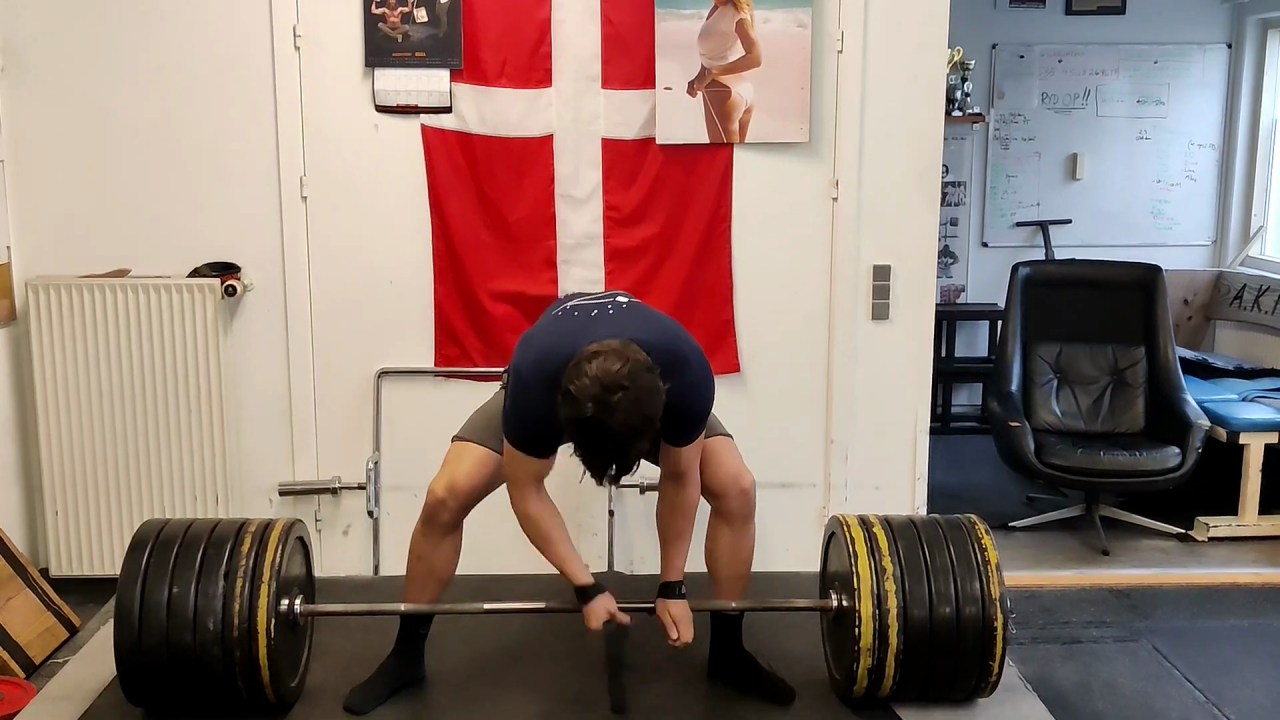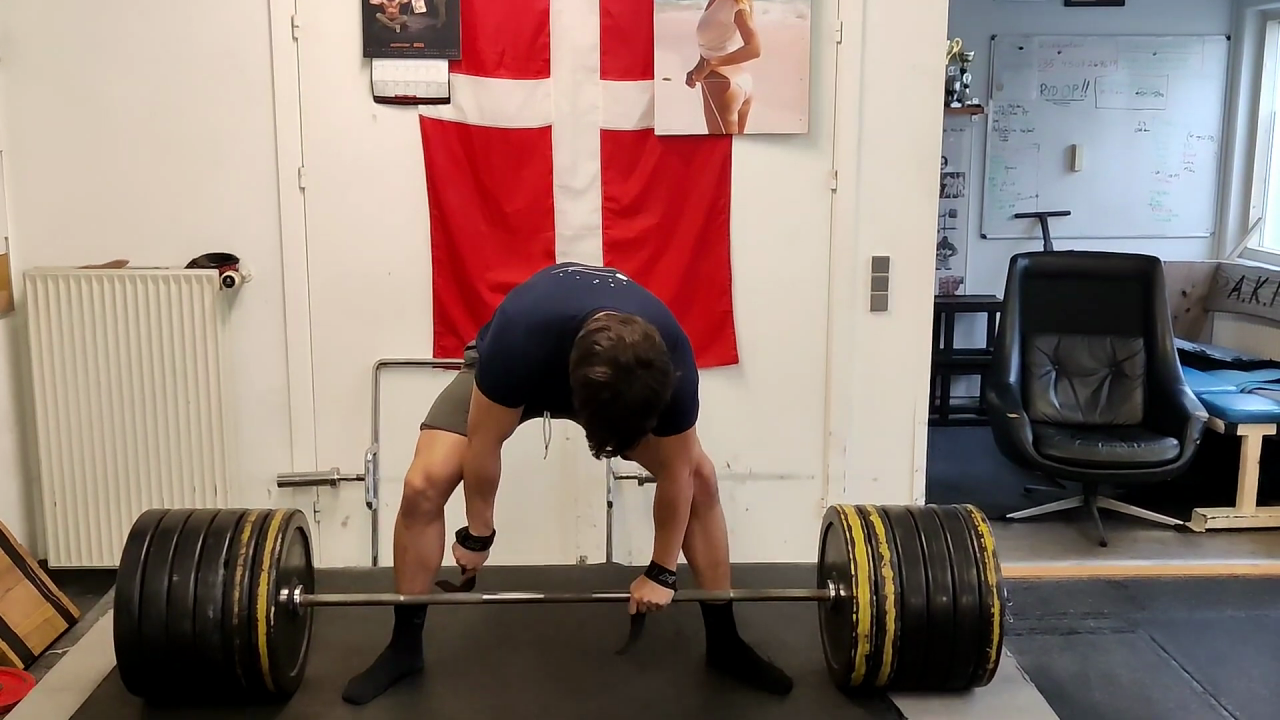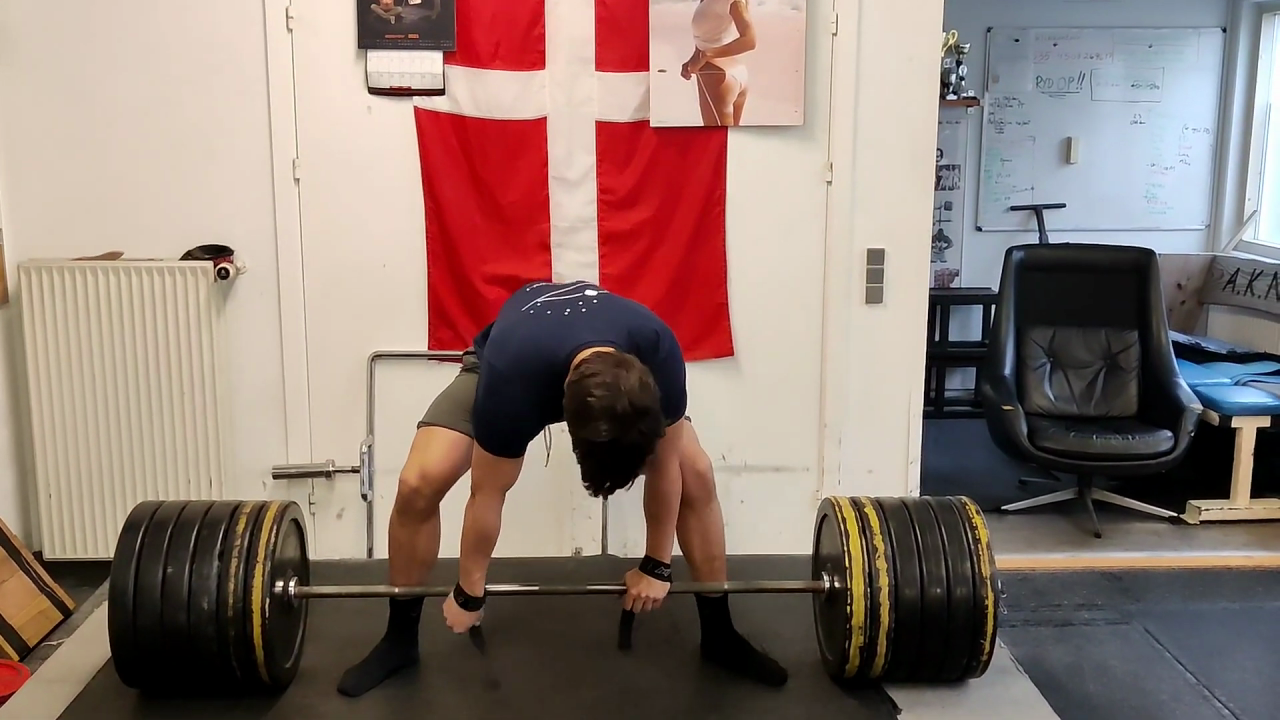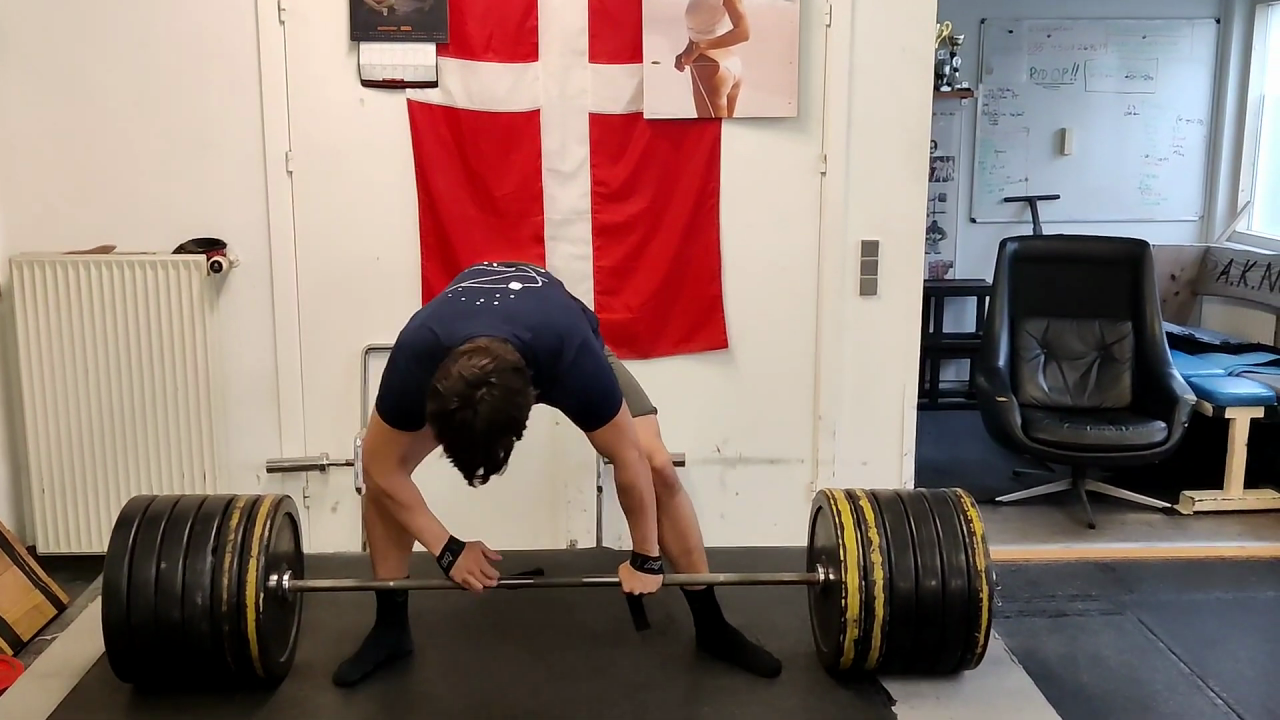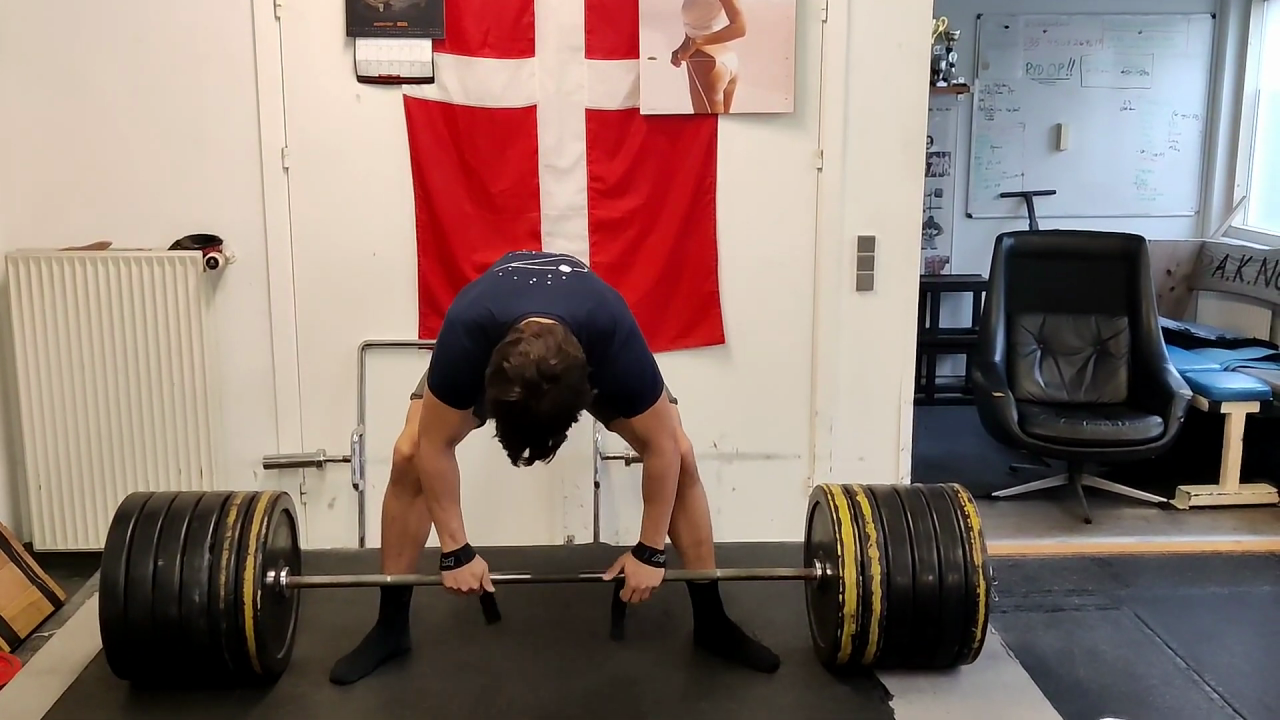
dt=1s
person 1, frame 1
left shoulder: (685, 371)
right shoulder: (536, 376)
left elbow: (680, 479)
right elbow: (527, 495)
left wrist: (672, 587)
right wrist: (587, 588)
left hip: (649, 387)
right hip: (553, 378)
left knee: (736, 489)
right knee: (445, 496)
left ankle: (728, 652)
right ankle: (406, 655)
person 1, frame 2
left shoulder: (669, 361)
right shoulder: (521, 334)
left elbow: (677, 473)
right elbow: (483, 447)
left wrist: (661, 571)
right wrist: (478, 535)
right hip: (506, 374)
left knee: (700, 476)
right knee: (424, 485)
left ankle: (724, 642)
right ankle: (404, 646)
person 1, frame 3
left shoulder: (658, 355)
right shoulder: (511, 380)
left elbow: (665, 466)
right elbow: (487, 497)
left wrist: (656, 565)
right wrist: (469, 594)
right hip: (504, 362)
left knee: (695, 473)
right knee: (419, 483)
left ankle: (719, 635)
right ankle: (400, 638)
person 1, frame 4
left shoulder: (571, 357)
right shoulder: (416, 359)
left elbow: (626, 457)
right elbow: (381, 468)
left wrist: (645, 556)
right wrist: (447, 550)
left hip: (561, 336)
right hip: (458, 333)
left knee: (655, 465)
right knee: (382, 467)
left ankle: (711, 625)
right ankle: (390, 627)
person 1, frame 5
left shoulder: (616, 341)
right shoulder: (465, 337)
left elbow: (663, 446)
right elbow: (435, 446)
left wrist: (650, 550)
right wrist: (455, 550)
left hip: (589, 335)
right hip: (492, 334)
left knee: (681, 454)
right knee: (410, 454)
left ankle: (711, 620)
right ankle: (391, 626)
